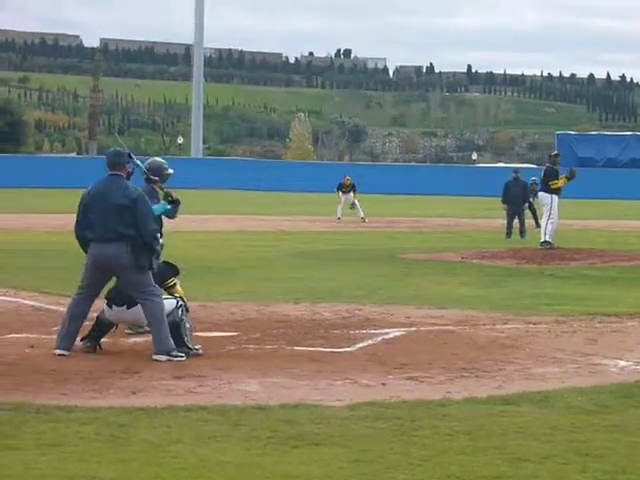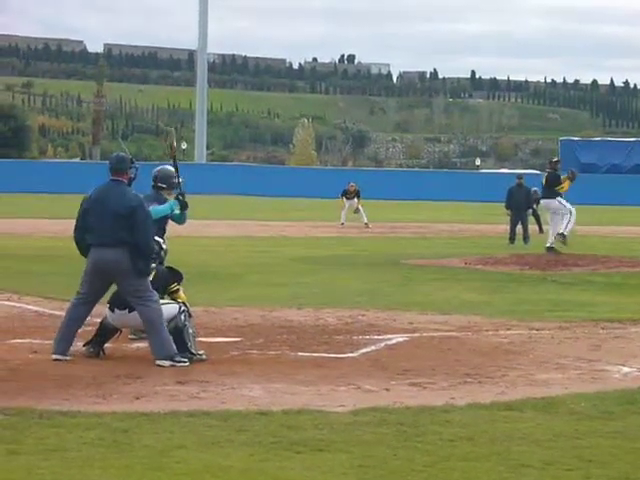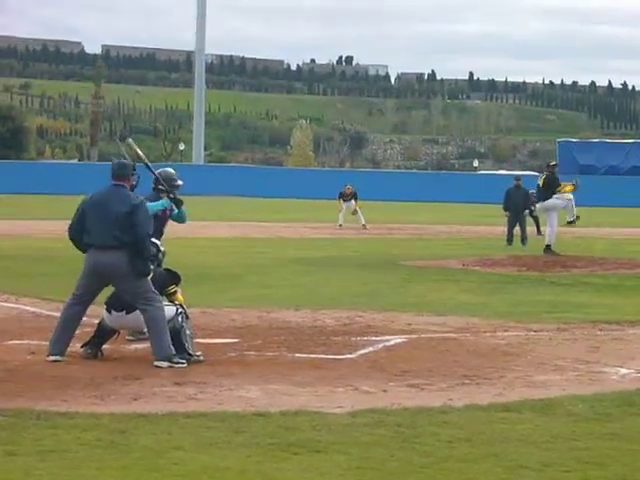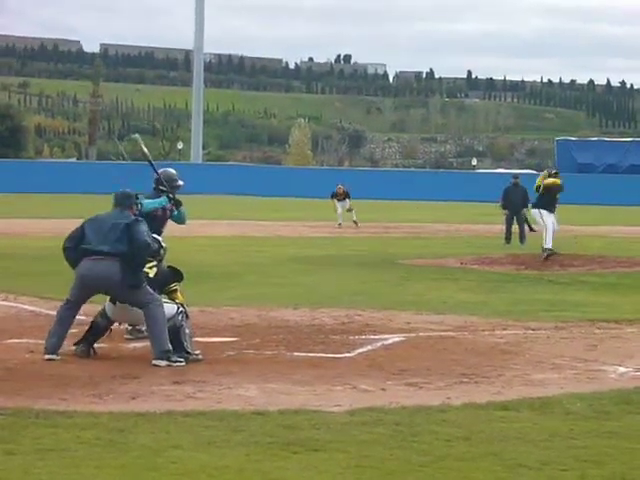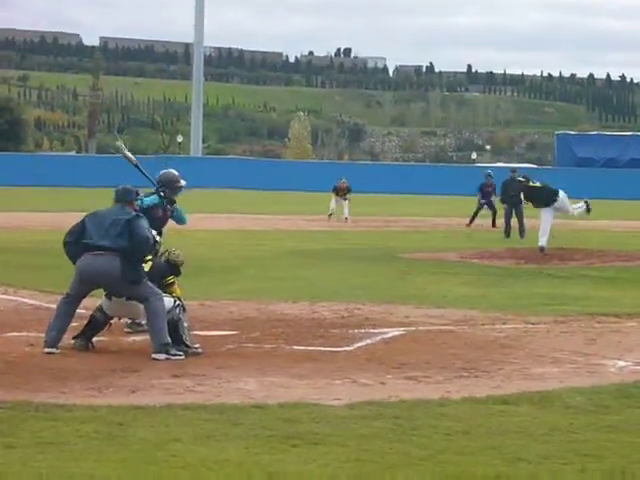
dt=0.5s
person 1, frame 1
left shoulder: (91, 192)
right shoulder: (133, 193)
left elbow: (79, 228)
right elbow: (148, 228)
left wrist: (91, 249)
right wrist: (153, 250)
left hip: (97, 251)
right hip: (125, 252)
left knee: (82, 296)
right knee: (151, 296)
left ankle: (63, 344)
right ankle: (163, 349)
person 1, frame 2
left shoulder: (91, 197)
right shoulder: (133, 199)
left elbow: (79, 233)
right elbow: (145, 236)
left wrist: (90, 254)
right wrist: (147, 261)
left hip: (97, 257)
right hip: (125, 258)
left knee: (81, 302)
right knee: (148, 303)
left ankle: (59, 349)
right ankle: (165, 354)
person 1, frame 3
left shoulder: (91, 199)
right shoulder: (135, 202)
left elbow: (74, 231)
right elbow: (143, 237)
right wrist: (145, 260)
left hip: (94, 259)
right hip: (123, 260)
left knee: (77, 303)
right knee: (152, 303)
left ankle: (55, 351)
right ankle: (164, 356)
person 1, frame 4
left shoulder: (93, 221)
right shoulder: (134, 221)
left elbow: (69, 245)
right elbow: (144, 245)
left hip: (86, 269)
right hip: (115, 270)
left knee: (70, 305)
right knee: (152, 303)
left ankle: (51, 349)
right ankle: (162, 355)
person 1, frame 5
left shoulder: (93, 216)
right shoulder: (135, 217)
left elbow: (69, 240)
right elbow: (145, 241)
right wrist: (135, 262)
left hip: (86, 264)
right hip: (115, 265)
left knee: (70, 299)
right knee: (153, 297)
left ankle: (50, 343)
right ankle: (162, 348)
person 2, frame 1
left shoulder: (155, 193)
right shoulder: (146, 191)
left elbow: (170, 215)
left wrist: (174, 205)
right wrist: (164, 204)
right ankle: (135, 323)
person 2, frame 2
left shoulder: (165, 201)
right shoulder: (150, 198)
left elbow: (180, 220)
right elbow: (151, 214)
left wrist: (183, 209)
right wrist: (174, 204)
right ankle: (138, 328)
person 2, frame 3
left shoulder: (166, 204)
right shoulder: (150, 200)
left elbow: (181, 219)
left wrist: (179, 206)
right wrist: (166, 202)
right ankle: (135, 329)
person 2, frame 4
left shoulder: (167, 205)
right shoulder: (150, 199)
left elbow: (181, 220)
right elbow: (142, 207)
left wrist: (179, 207)
right wrist: (165, 200)
right ankle: (133, 327)
person 2, frame 5
left shoulder: (169, 204)
right shoulder: (151, 200)
left elbow: (183, 221)
right elbow: (135, 205)
left wrist: (174, 205)
right wrist: (157, 198)
right ankle: (133, 320)
person 3, frame 1
right shoulder: (161, 267)
right elbow: (178, 294)
left hip: (114, 312)
right hip: (139, 311)
right knee: (178, 303)
left ankle: (90, 341)
right ankle: (184, 347)
person 3, frame 2
right shoulder: (164, 272)
right elbow: (181, 300)
left hip: (116, 315)
right knee: (181, 309)
left ankle: (93, 347)
right ankle: (187, 353)
person 3, frame 3
right shoulder: (162, 274)
right elbow: (178, 303)
left hip: (114, 316)
right hip: (138, 315)
right knee: (178, 310)
left ankle: (92, 347)
right ankle: (185, 354)
person 3, frame 4
right shoulder: (164, 271)
right elbow: (177, 301)
left hip: (116, 308)
left knee: (105, 313)
right knee: (178, 310)
left ankle: (83, 346)
right ankle: (183, 353)
person 3, frame 5
right shoulder: (161, 265)
right elbow: (176, 294)
left hip: (112, 304)
right hip: (138, 304)
left knee: (104, 307)
right knee: (175, 304)
left ankle: (82, 340)
right ankle: (182, 346)
